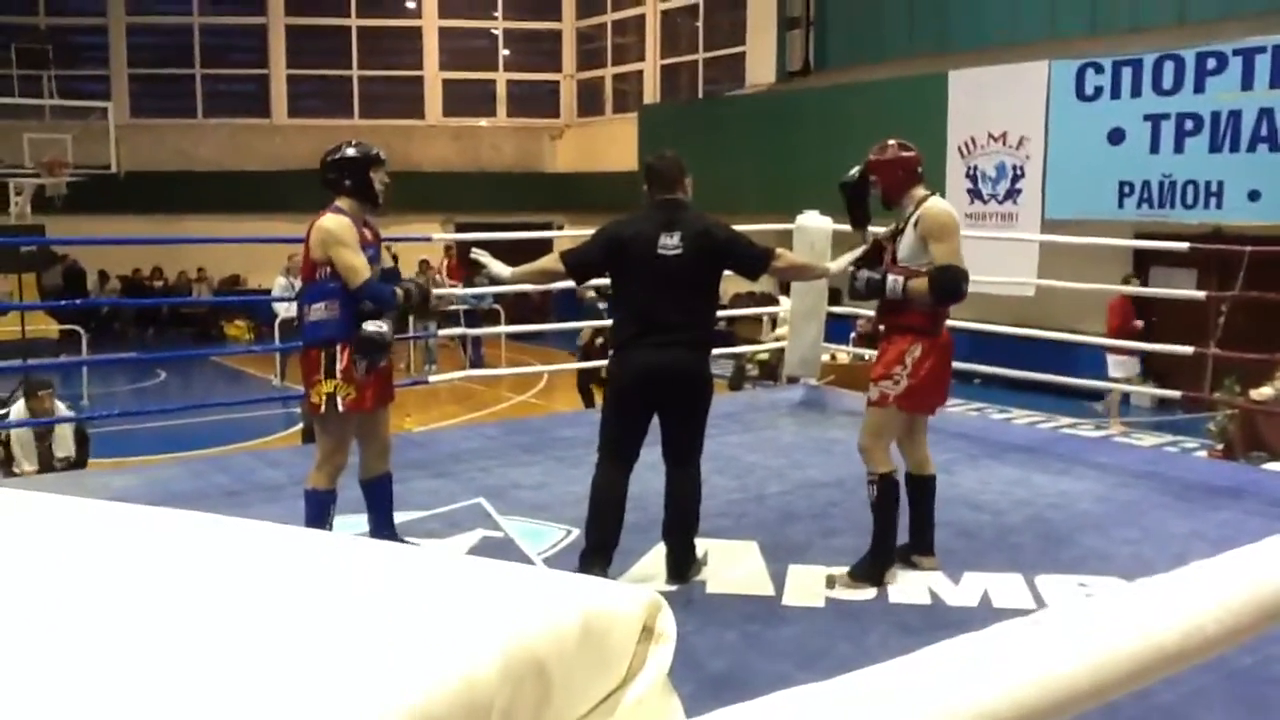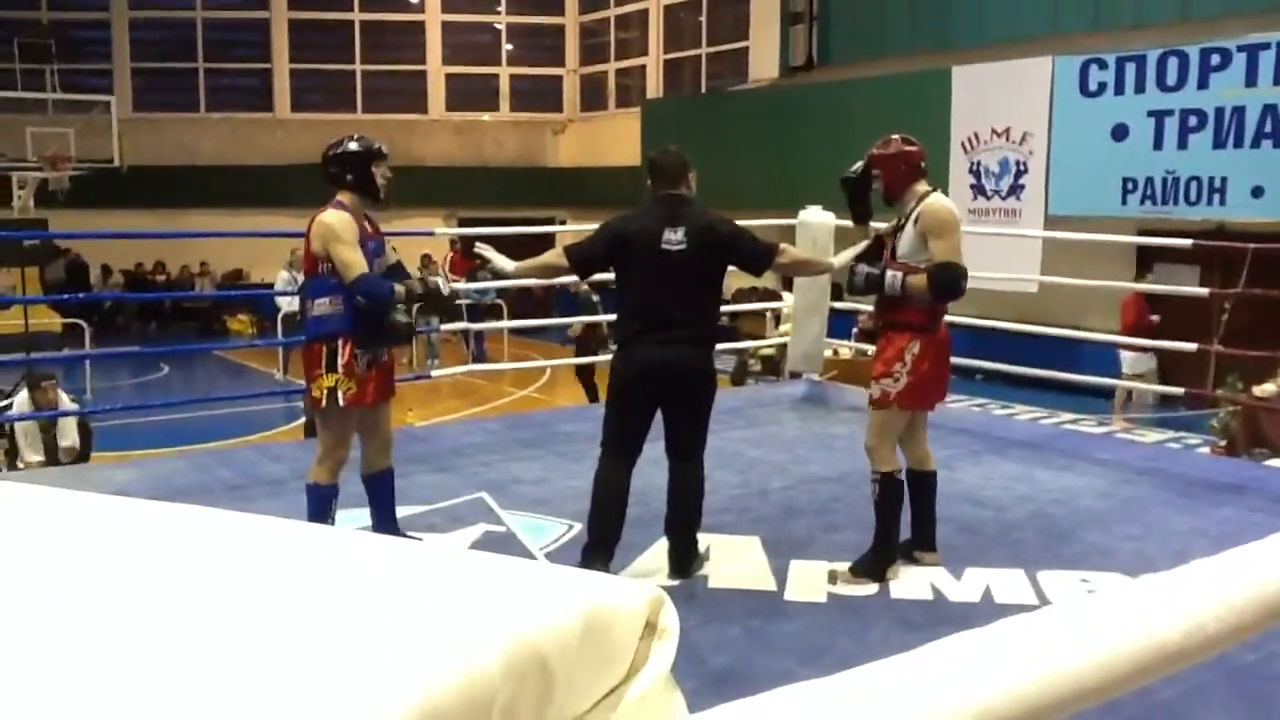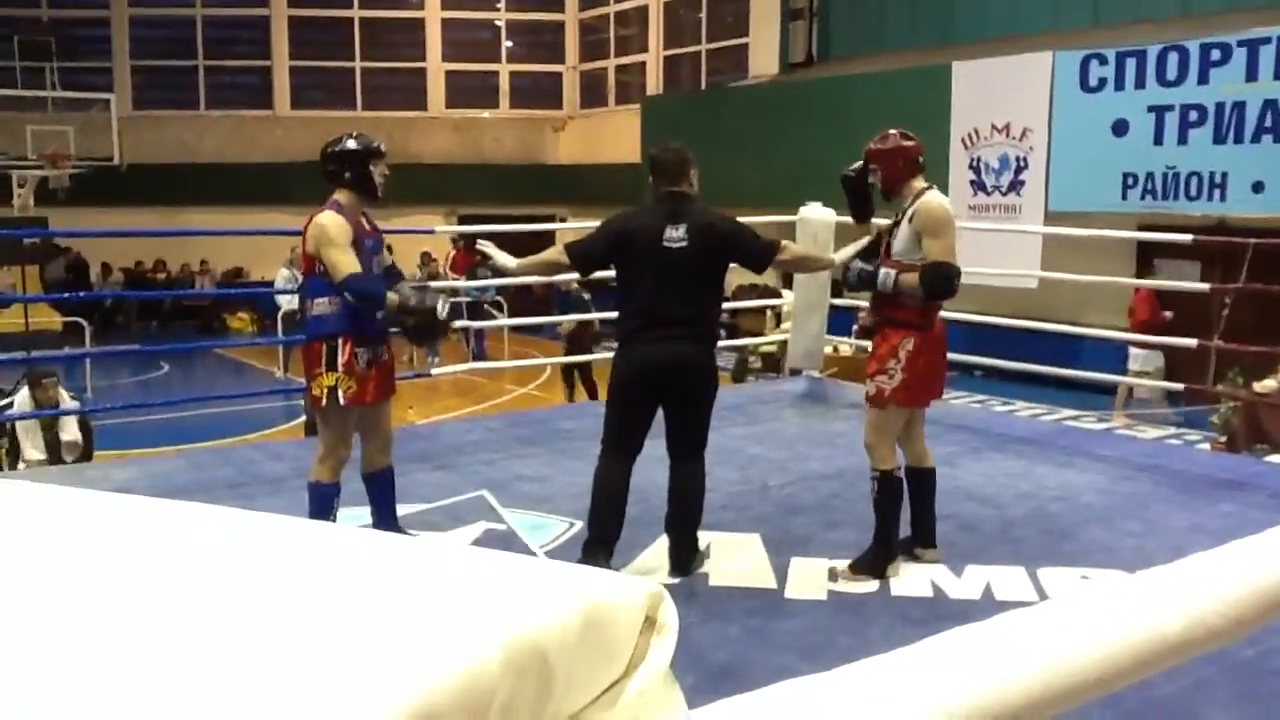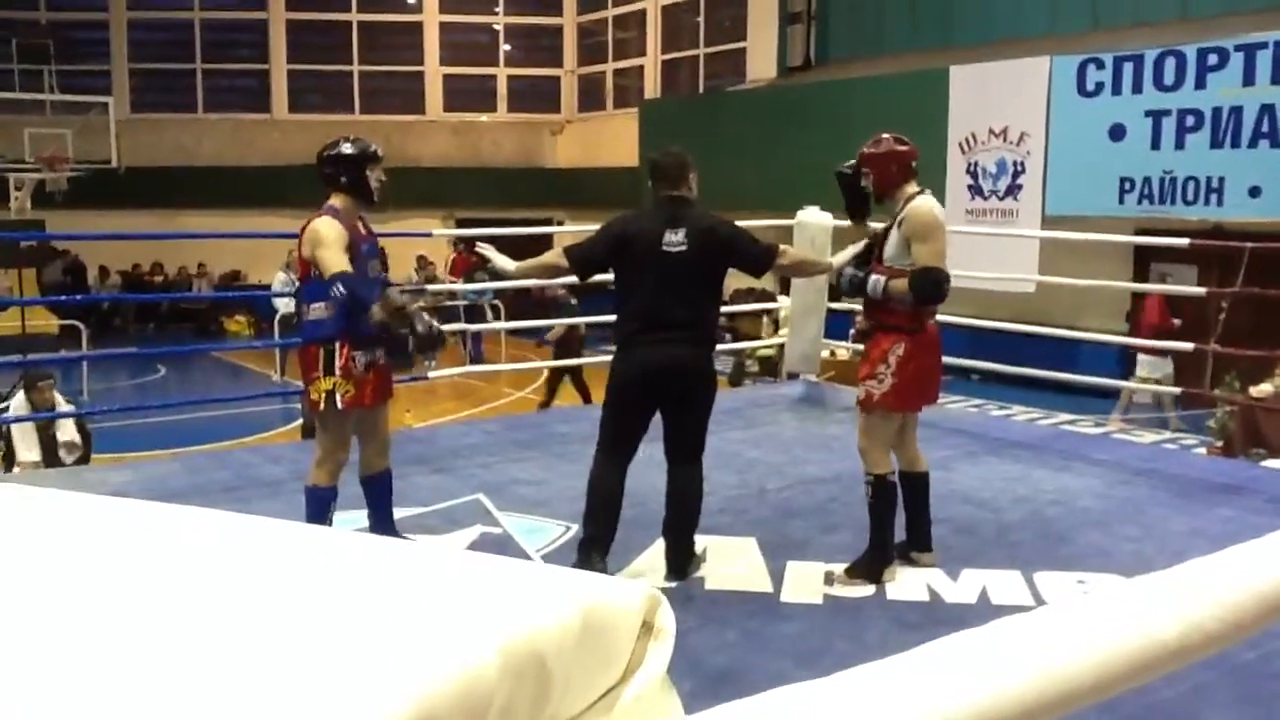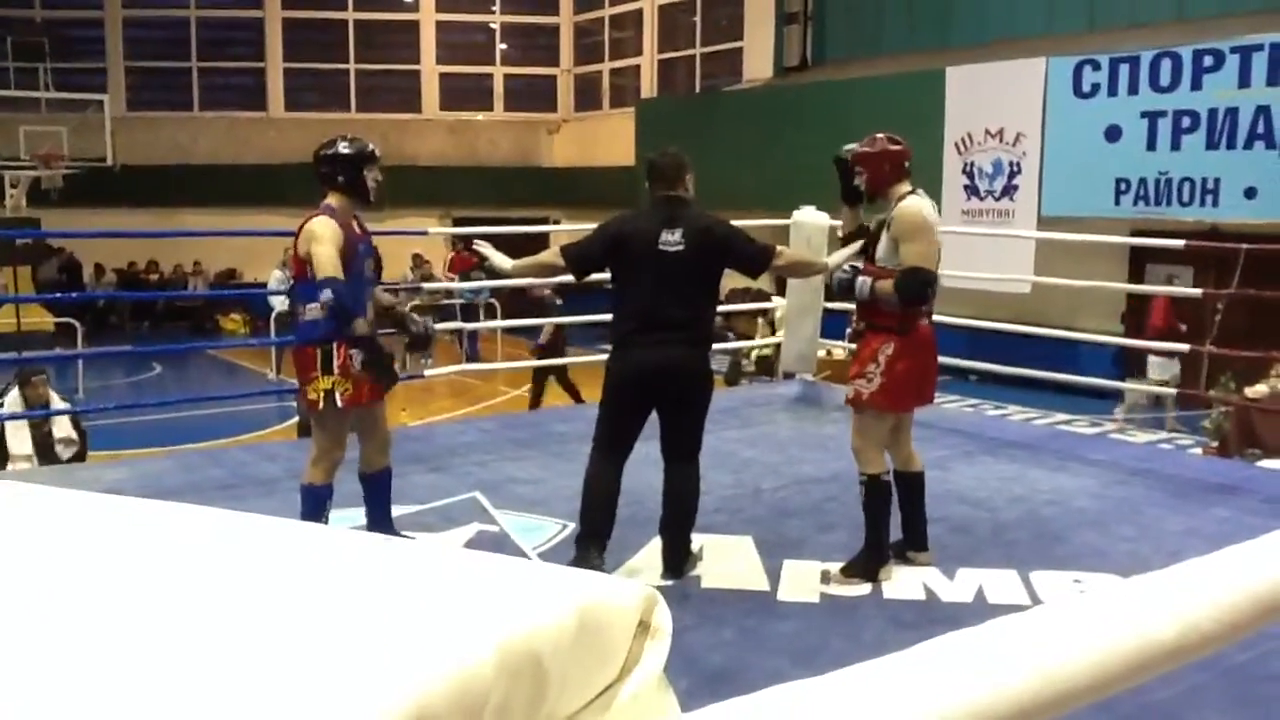
dt=0.1s
person 1, frame 1
left shoulder: (935, 214)
right shoulder: (906, 218)
left elbow: (952, 286)
right elbow: (870, 266)
left wrist: (888, 285)
right wrist: (858, 216)
left hip: (915, 346)
right hip: (903, 342)
left knee: (873, 444)
right knee: (912, 444)
left ankle: (880, 560)
right ankle: (921, 546)
person 1, frame 2
left shoulder: (935, 210)
right shoulder: (907, 214)
left elbow: (951, 283)
right elbow: (871, 262)
left wrist: (885, 281)
right wrist: (859, 211)
left hip: (914, 343)
right hip: (902, 339)
left knee: (879, 444)
right knee: (912, 441)
left ankle: (883, 556)
right ankle: (923, 542)
person 1, frame 3
left shoulder: (930, 208)
right shoulder: (908, 209)
left elbow: (943, 282)
right elbow: (873, 259)
left wrist: (880, 278)
right wrist: (860, 209)
left hip: (909, 339)
right hip: (903, 336)
left knee: (879, 441)
right knee: (910, 438)
left ankle: (882, 554)
right ankle: (923, 539)
person 1, frame 4
left shoulder: (921, 213)
right shoulder: (902, 213)
left elbow: (933, 287)
right elbow: (867, 261)
left wrist: (870, 285)
right wrist: (856, 209)
left hip: (902, 343)
right hip: (897, 340)
left knee: (872, 446)
right knee: (903, 443)
left ankle: (878, 558)
right ankle: (918, 543)
person 1, frame 5
left shoulder: (909, 212)
right shoulder: (902, 210)
left elbow: (916, 288)
right elbow: (856, 246)
left wrist: (858, 287)
right wrist: (849, 195)
left hip: (893, 342)
right hip: (906, 339)
left knee: (867, 446)
right knee: (898, 442)
left ankle: (873, 558)
right ankle: (915, 543)
person 2, frame 1
left shoulder: (622, 232)
right shoulder: (710, 232)
left elbow: (561, 266)
right elbow: (777, 263)
left wrist: (509, 273)
right wrist: (829, 270)
left hip: (633, 364)
right hip: (689, 366)
left knee: (613, 463)
right knee: (683, 464)
left ankle: (595, 563)
right ankle: (681, 562)
person 2, frame 2
left shoulder: (626, 227)
right shoulder: (714, 228)
left elbow: (565, 260)
right elbow: (780, 258)
left wrist: (514, 268)
right wrist: (831, 265)
left hip: (636, 360)
right hip: (693, 362)
left knee: (616, 458)
right knee: (686, 460)
left ankle: (596, 557)
right ankle: (683, 557)
person 2, frame 3
left shoulder: (628, 224)
right shoulder: (716, 225)
left elbow: (565, 257)
right elbow: (783, 255)
left wrist: (514, 265)
right wrist: (832, 261)
left hip: (638, 357)
right hip: (694, 358)
left knee: (616, 455)
right knee: (687, 457)
left ankle: (597, 554)
right ankle: (684, 554)
person 2, frame 4
left shoulder: (627, 228)
right shoulder: (715, 229)
left elbow: (565, 259)
right elbow: (781, 259)
left wrist: (514, 267)
right wrist: (831, 264)
left hip: (636, 360)
right hip: (692, 363)
left knee: (611, 457)
right knee: (685, 461)
left ankle: (592, 555)
right ankle: (680, 557)
person 2, frame 5
left shoulder: (624, 227)
right shoulder: (711, 229)
left elbow: (560, 260)
right elbow: (776, 260)
left wrist: (510, 266)
right wrist: (827, 265)
left hip: (632, 360)
right hip: (689, 362)
left knee: (607, 455)
right knee: (681, 460)
left ankle: (589, 551)
right ankle: (677, 557)
person 3, frame 1
left shoulder: (368, 229)
right shoulder: (332, 226)
left elbow: (388, 285)
right elbow: (368, 292)
left wrist: (384, 320)
right wrist: (409, 294)
left hip: (368, 354)
right hip: (334, 357)
left knee: (377, 447)
right knee: (332, 457)
left ankle: (384, 536)
person 3, frame 2
left shoulder: (368, 224)
right shoulder: (333, 221)
left elbow: (393, 278)
right elbow: (364, 288)
left wrist: (399, 308)
right wrist: (412, 292)
left hip: (370, 348)
right hip: (336, 352)
left knee: (379, 442)
right knee: (333, 452)
left ankle: (386, 531)
person 3, frame 3
left shoulder: (366, 222)
right shoulder: (329, 222)
left elbow: (389, 278)
right elbow: (354, 288)
left wrist: (418, 304)
right wrist: (408, 307)
left hip: (370, 348)
right hip: (337, 351)
left knee: (379, 441)
right knee: (335, 450)
left ankle: (387, 529)
person 3, frame 4
left shoulder: (361, 226)
right shoulder: (325, 227)
left elbow: (376, 285)
right elbow: (345, 288)
left wrist: (412, 316)
right wrist: (393, 324)
left hip: (368, 352)
right hip: (333, 354)
left knee: (377, 444)
right knee: (332, 454)
left ankle: (384, 532)
person 3, frame 5
left shoulder: (355, 225)
right shoulder: (322, 227)
right elbow: (335, 292)
left wrist: (404, 318)
right wrist: (373, 345)
left hip: (356, 351)
right hip: (328, 354)
left knee: (377, 442)
right knee: (329, 453)
left ankle: (380, 529)
